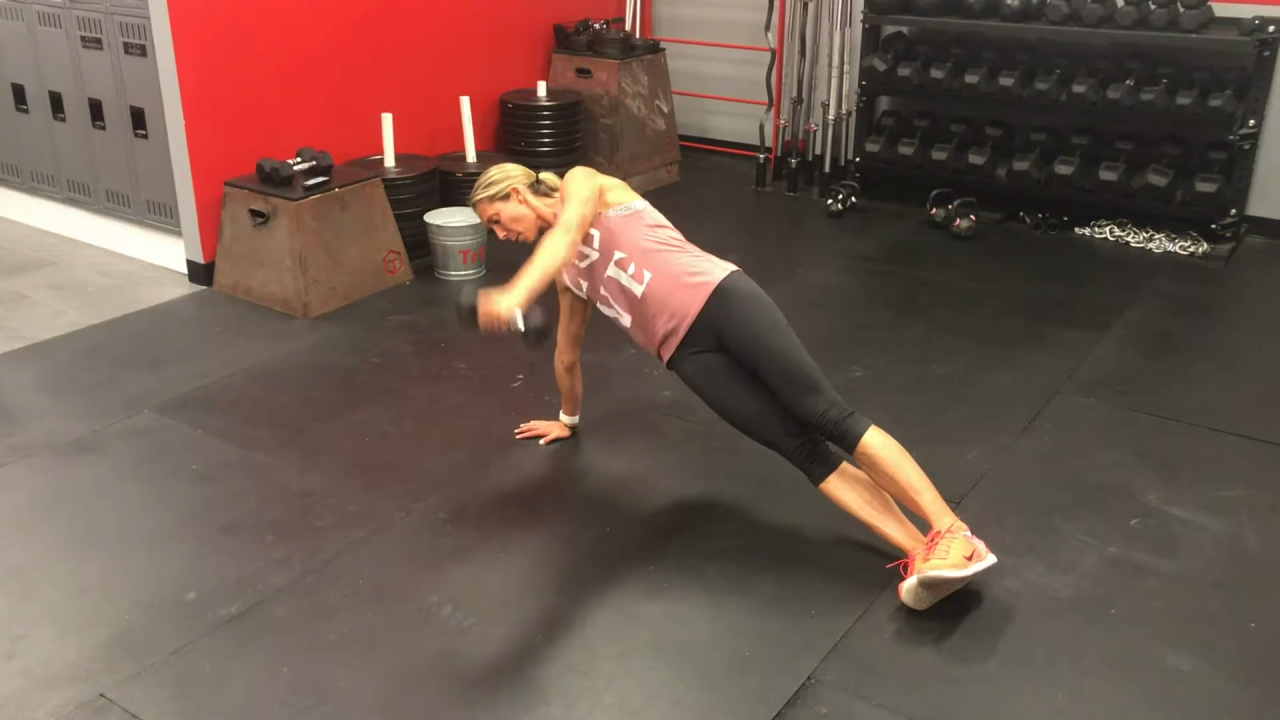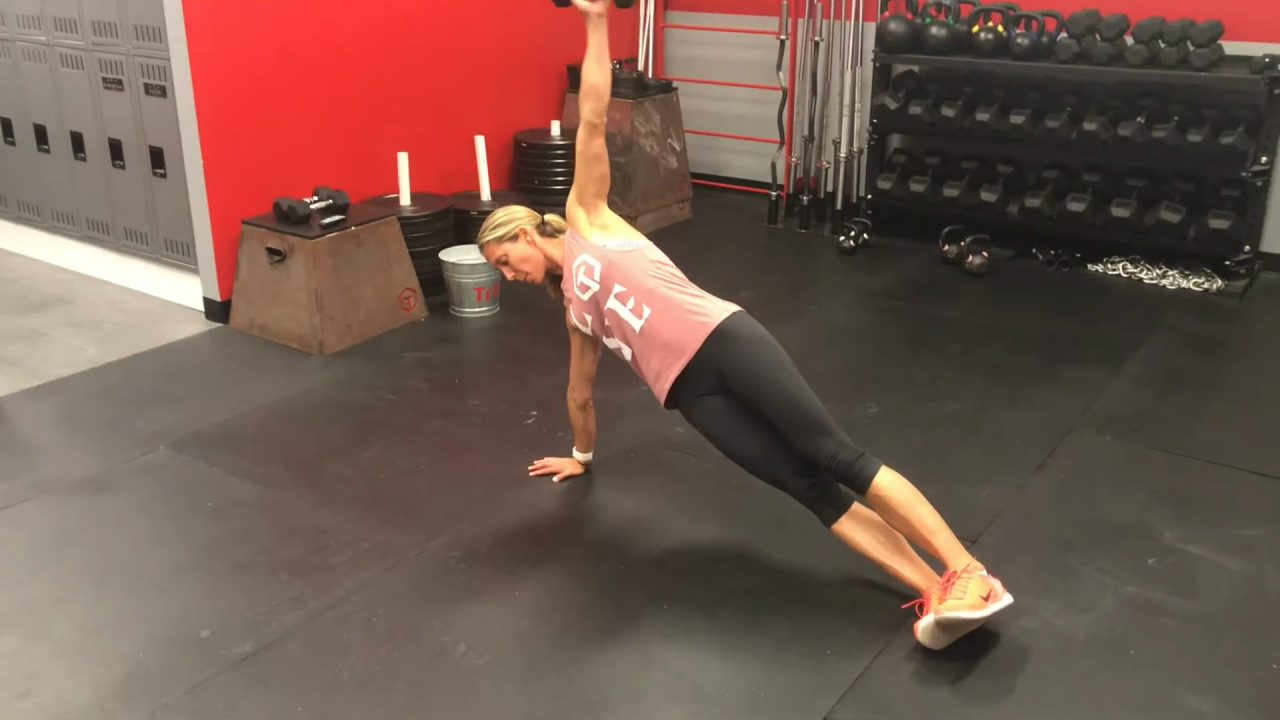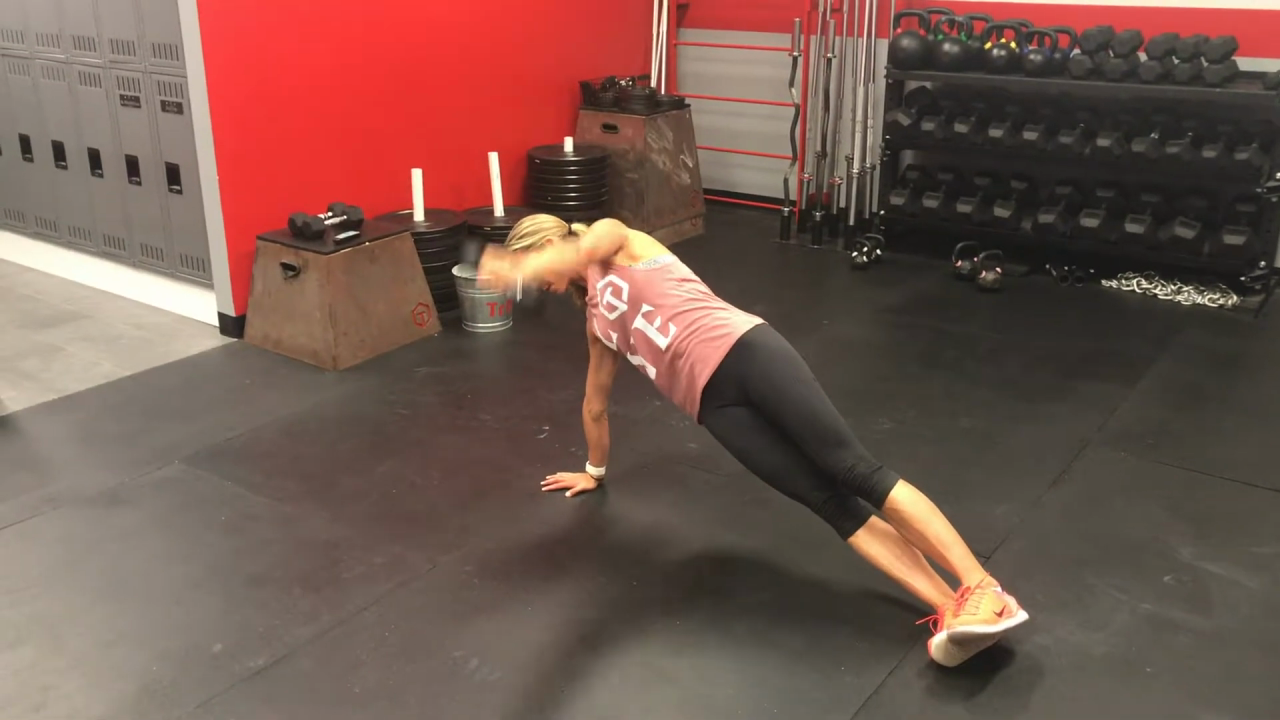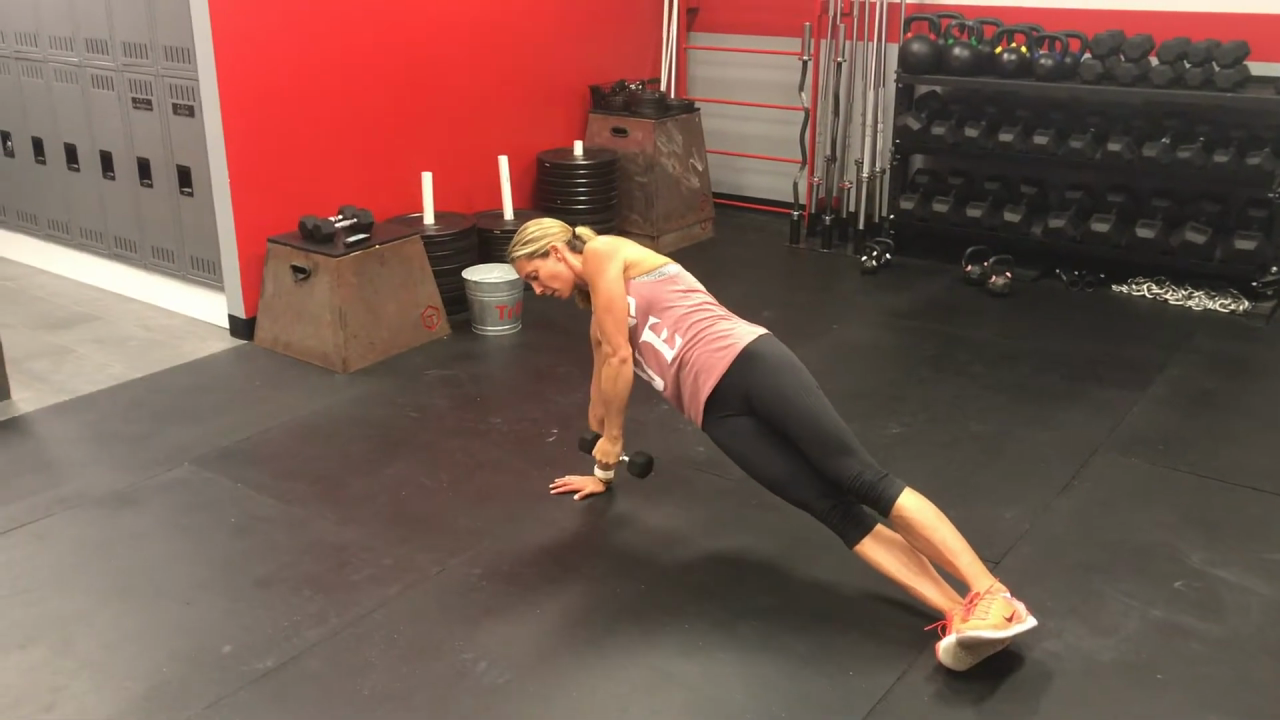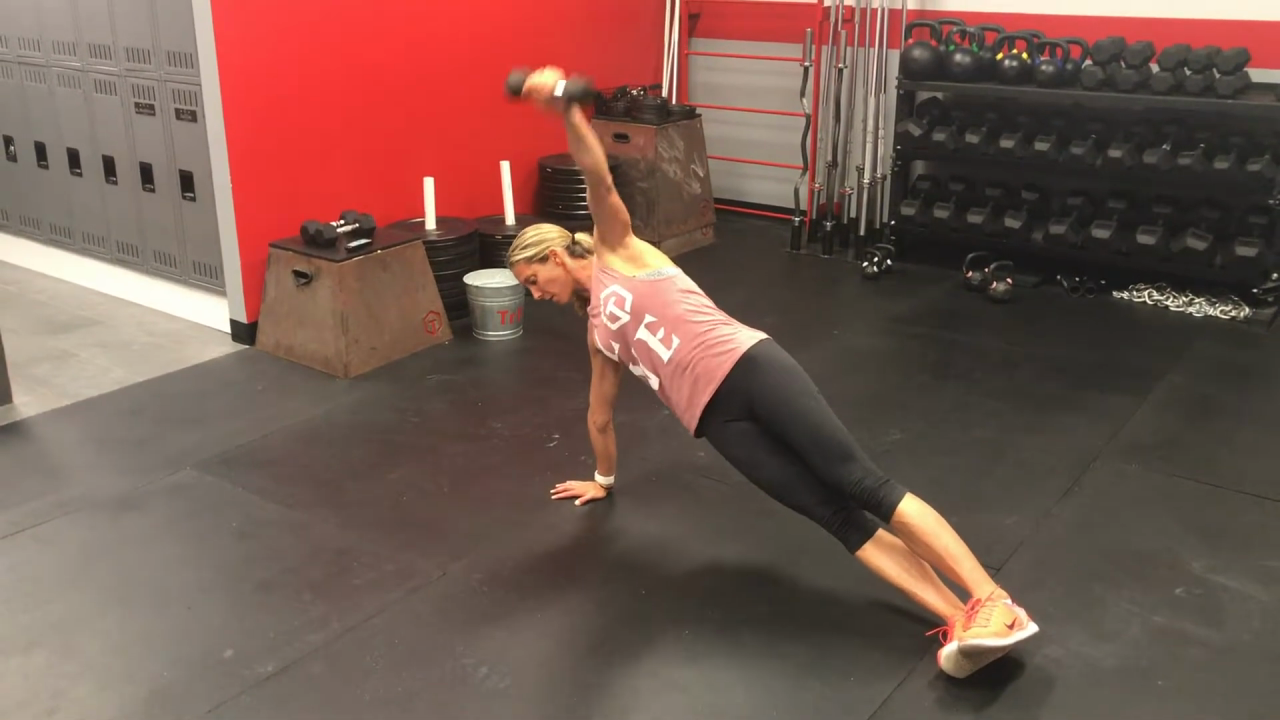
dt=1s
person 1, frame 1
left shoulder: (581, 185)
right shoulder: (566, 271)
left elbow: (564, 237)
right elbow: (567, 350)
left wrist: (513, 297)
right wrist: (568, 418)
left hip: (720, 298)
right hip: (687, 348)
left knee: (828, 417)
right knee: (802, 448)
left ankle: (952, 533)
right ankle: (920, 553)
person 1, frame 2
left shoulder: (585, 220)
right shoulder: (574, 306)
left elbow: (592, 120)
right elbow: (580, 389)
right wrist: (581, 455)
left hip: (724, 339)
right hip: (692, 391)
left knee: (839, 460)
right knee: (811, 490)
left ankle: (966, 574)
right ankle: (935, 593)
person 1, frame 3
left shoulder: (612, 241)
right shoulder: (597, 318)
left elbow: (580, 247)
right elbow: (595, 401)
left wrist: (516, 266)
right wrist: (594, 470)
left hip: (744, 350)
right hip: (712, 398)
left knee: (855, 470)
right knee: (829, 501)
left ankle: (981, 589)
right ankle: (948, 609)
person 1, frame 4
left shoulder: (604, 253)
right shoulder: (599, 319)
left elbow: (621, 357)
right elbow: (601, 400)
left wrist: (614, 439)
right wrist: (603, 472)
left hip: (749, 361)
right hip: (718, 409)
left knee: (862, 479)
right knee: (836, 510)
left ankle: (991, 596)
right ankle: (958, 615)
person 1, frame 5
left shoulder: (618, 252)
right shoulder: (598, 329)
left elbow: (598, 177)
right elbow: (600, 413)
left wrist: (564, 107)
right wrist: (602, 481)
left hip: (748, 365)
right hip: (721, 417)
left knee: (862, 485)
right knee: (840, 518)
left ankle: (992, 603)
right ankle: (959, 622)
